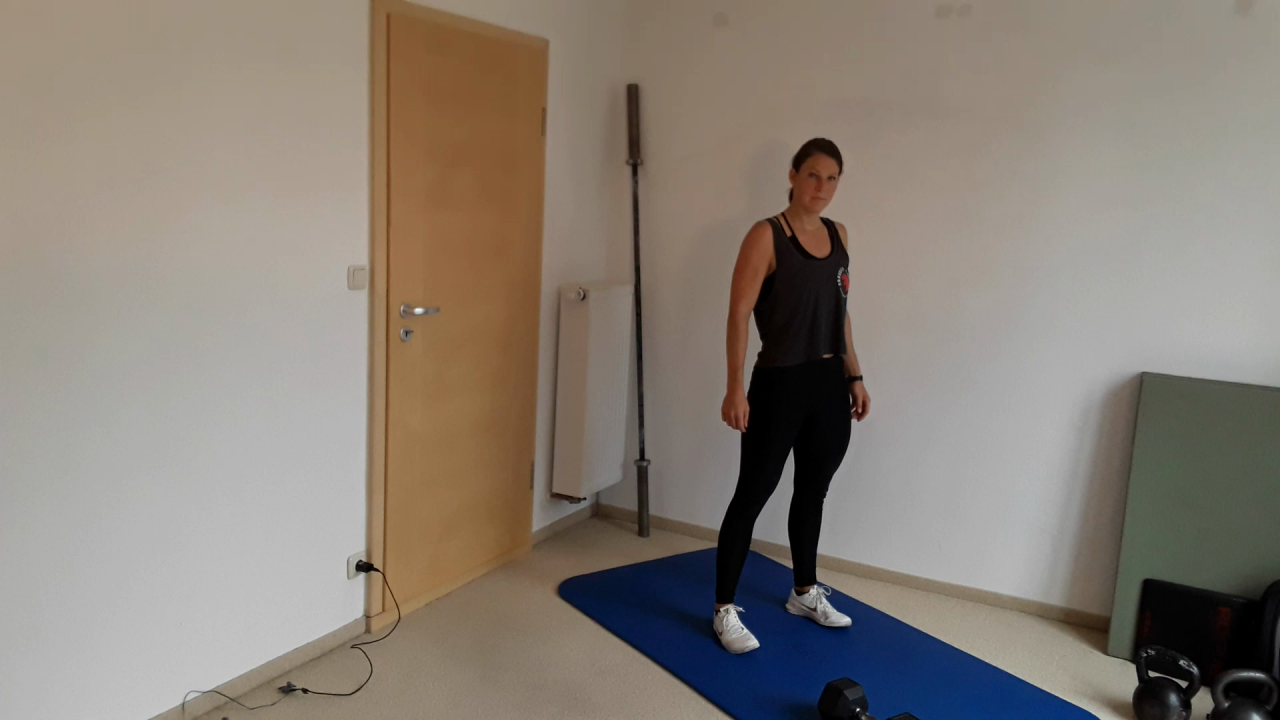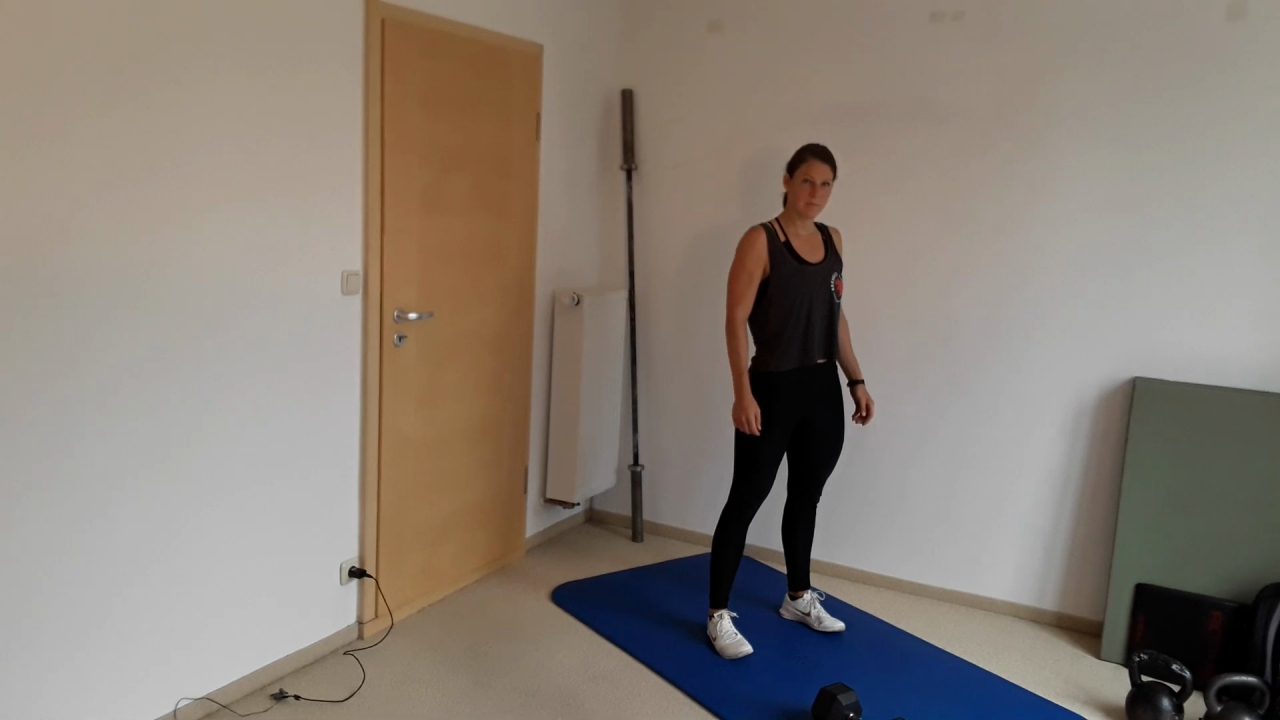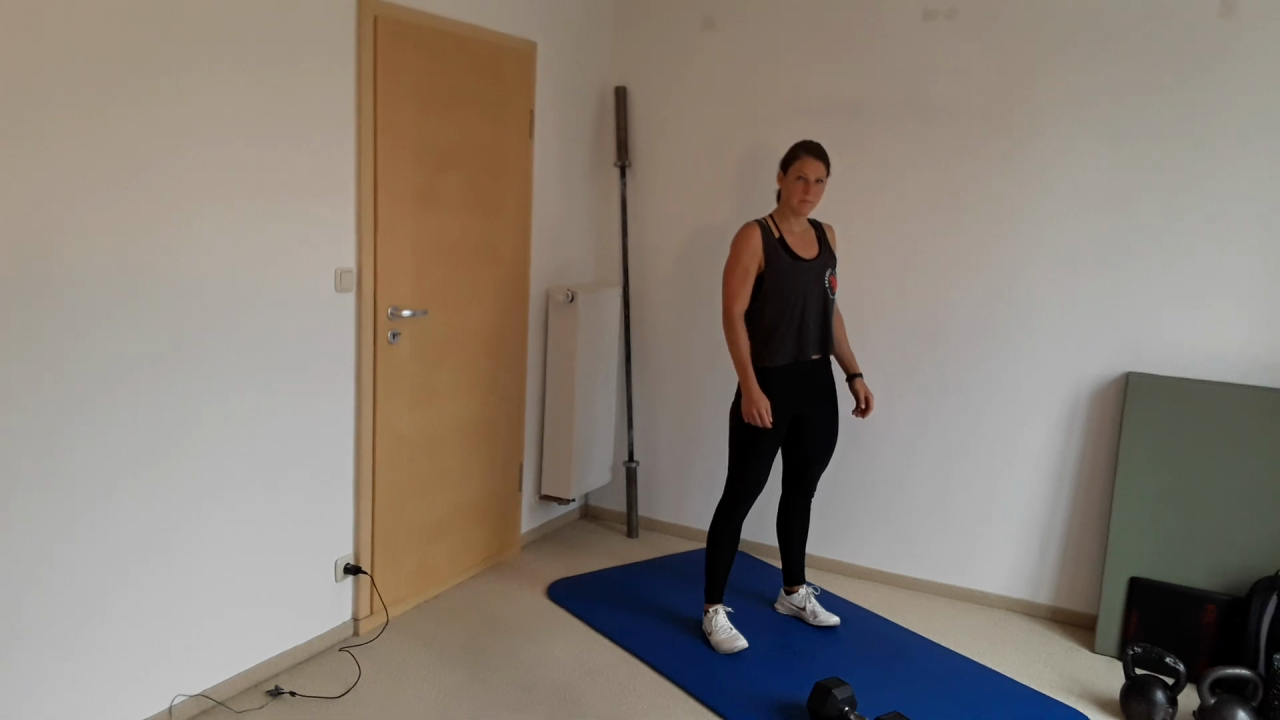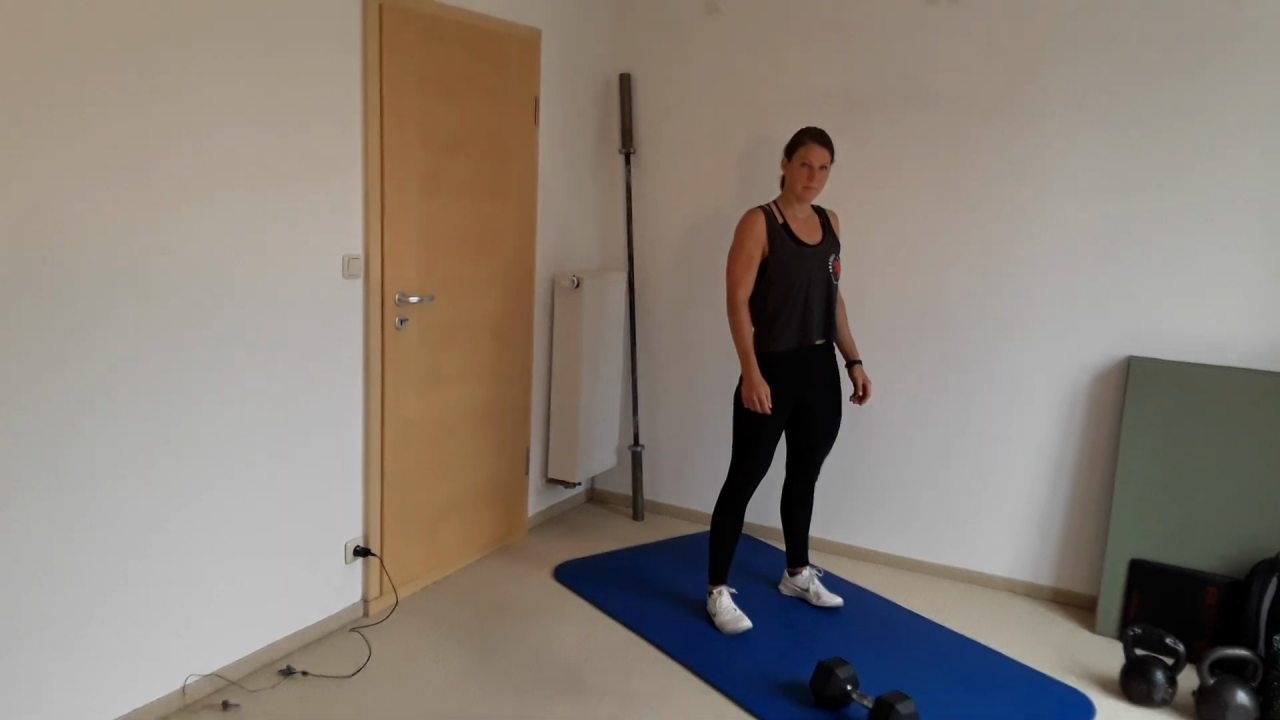
dt=0.2s
person 1, frame 1
left shoulder: (839, 235)
right shoulder: (766, 236)
right elbow: (739, 313)
left wrist: (855, 377)
right wrist: (736, 387)
left hip: (829, 384)
right hip: (780, 383)
left knee: (813, 492)
right knee: (753, 495)
left ankle: (805, 593)
right ankle: (725, 609)
person 1, frame 2
left shoulder: (833, 239)
right shoulder: (760, 241)
right elbow: (736, 319)
left wrist: (856, 380)
right wrist: (742, 392)
left hip: (823, 389)
right hip: (774, 388)
left knee: (807, 497)
right knee: (746, 500)
left ankle: (799, 598)
right ankle: (719, 614)
person 1, frame 3
left shoulder: (826, 236)
right shoulder: (754, 237)
right elbow: (733, 315)
left wrist: (854, 374)
right wrist: (749, 386)
left hip: (817, 385)
right hip: (770, 384)
left knee: (801, 491)
right knee: (740, 496)
left ankle: (794, 593)
right ankle: (713, 610)
person 1, frame 4
left shoulder: (830, 223)
right shoulder: (758, 223)
right elbow: (738, 301)
left wrist: (854, 361)
right wrist: (750, 372)
left hip: (820, 370)
right hip: (774, 368)
left knee: (804, 475)
right knee: (744, 479)
left ankle: (797, 574)
right ankle: (718, 590)
